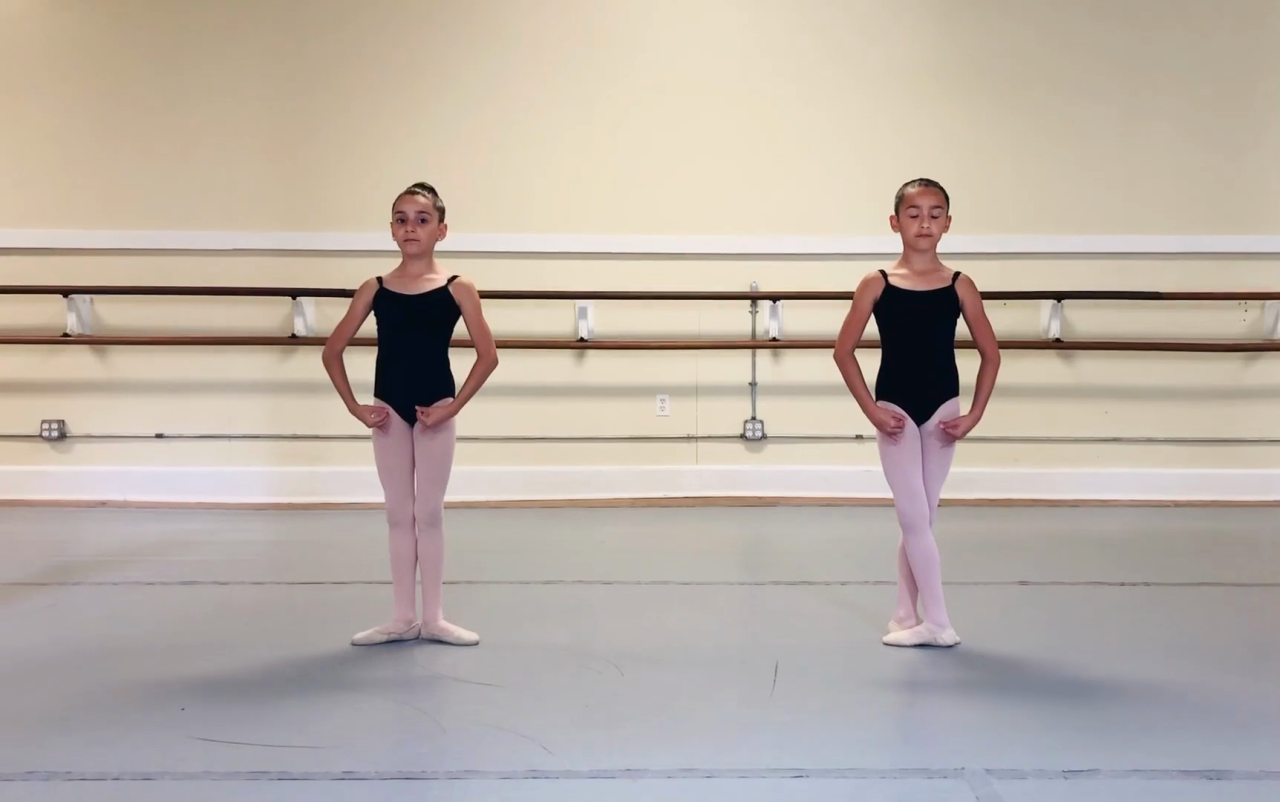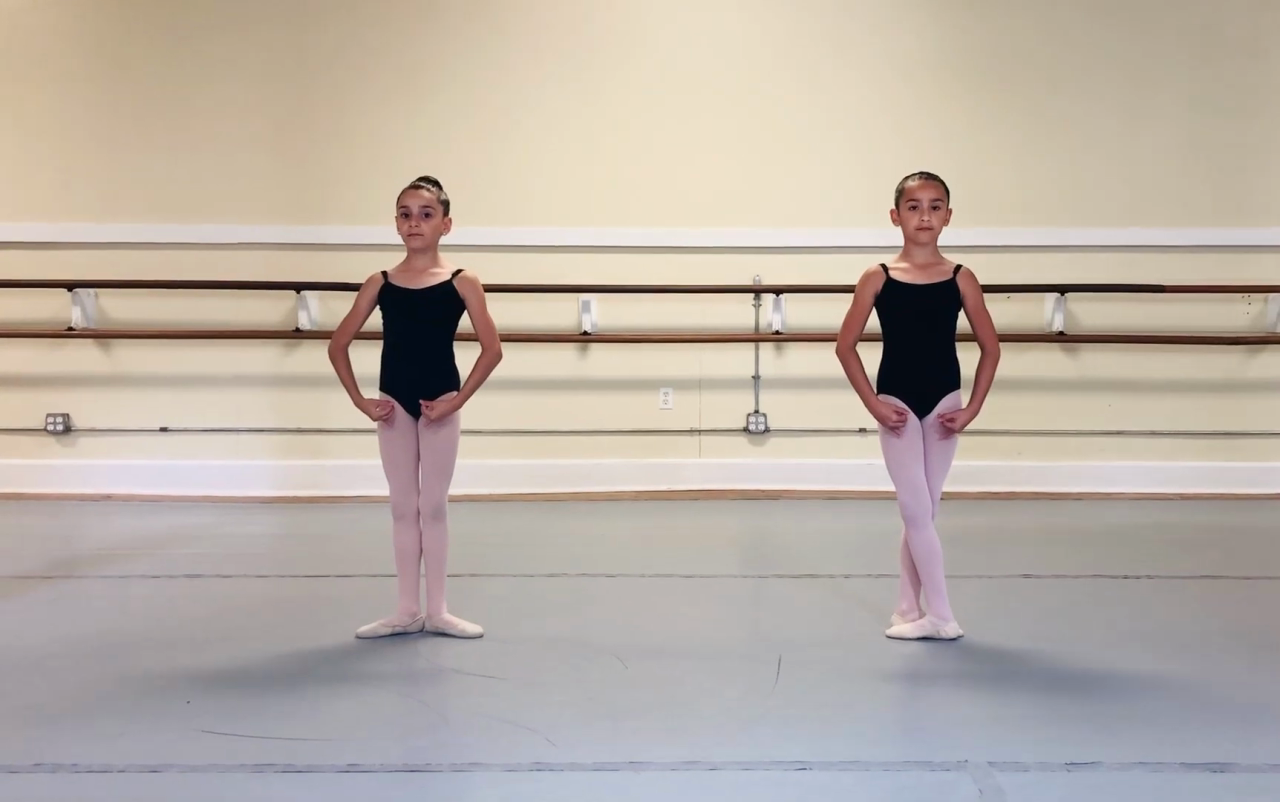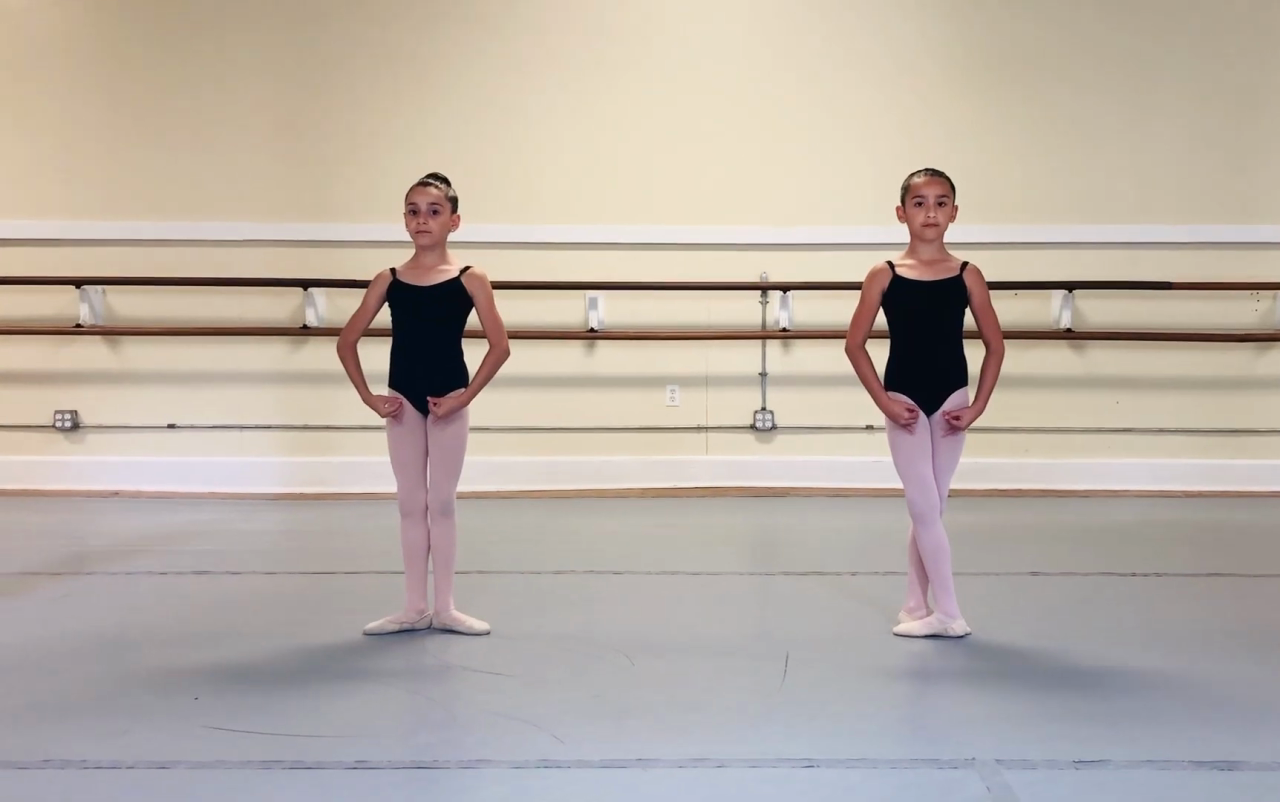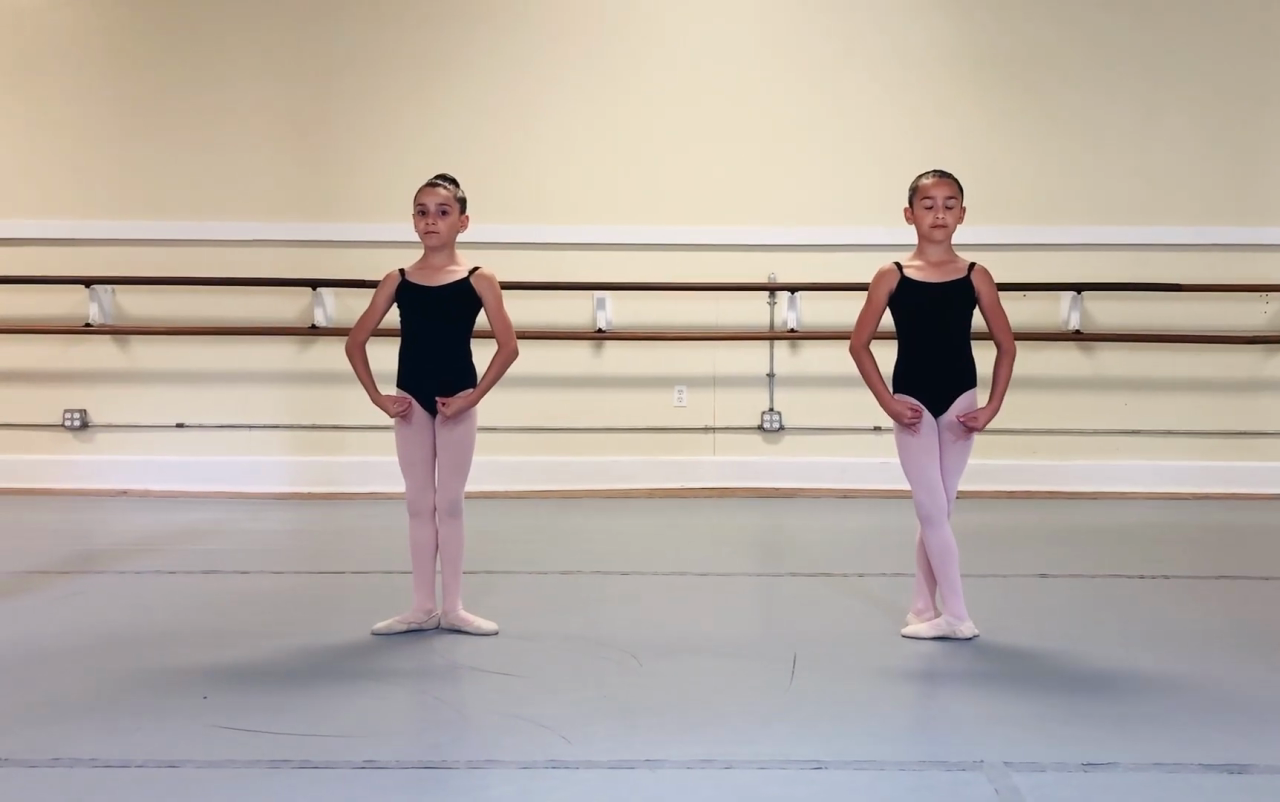
dt=0.3s
person 1, frame 1
left shoulder: (960, 285)
right shoulder: (877, 284)
left elbow: (990, 354)
right elbow: (844, 350)
left wrist: (975, 414)
right wrist: (870, 410)
left hip: (941, 409)
right hip: (896, 409)
left knee: (920, 520)
right knee: (914, 518)
left ankle: (905, 617)
right ankle: (936, 622)
person 1, frame 2
left shoulder: (961, 278)
right shoulder: (877, 278)
left elbow: (990, 347)
right elbow: (846, 345)
left wrist: (972, 407)
right wrist: (873, 404)
left hip: (943, 402)
right hip: (897, 402)
left knee: (923, 513)
right knee: (916, 511)
left ankle: (907, 610)
right ankle: (940, 615)
person 1, frame 3
left shoulder: (967, 275)
right shoulder: (884, 275)
left elbow: (994, 345)
right elbow: (855, 344)
left wrist: (978, 405)
right wrist: (884, 402)
left hip: (951, 399)
right hip: (905, 401)
left knee: (931, 510)
right knee: (924, 509)
left ankle: (916, 607)
right ankle: (947, 613)
person 1, frame 4
left shoulder: (975, 276)
right shoulder: (891, 276)
left elbow: (1006, 345)
right elbow: (859, 343)
left wrist: (993, 405)
right wrist: (887, 402)
left hip: (960, 401)
right hip: (912, 402)
left knee: (939, 512)
right knee: (931, 510)
left ankle: (923, 609)
right ankle: (955, 614)
person 2, frame 1
left shoulder: (457, 288)
right shoulder: (375, 289)
left elbow: (488, 355)
right elbow: (332, 351)
left wrist: (454, 406)
right wrist: (355, 407)
left hip: (435, 411)
right hip: (389, 411)
left knee: (430, 514)
right knee: (399, 514)
left ankle: (432, 617)
right ankle: (403, 617)
person 2, frame 2
left shoulder: (462, 282)
right shoulder: (380, 284)
left elbow: (492, 349)
right elbow: (338, 345)
left wrist: (459, 400)
right wrist: (360, 401)
left hip: (439, 404)
right hip: (393, 405)
left knee: (434, 507)
right knee: (403, 507)
left ankle: (437, 610)
right ankle: (408, 610)
person 2, frame 3
left shoulder: (470, 280)
right shoulder: (388, 281)
left elbow: (500, 346)
right elbow: (346, 342)
left wrist: (466, 396)
right wrist: (369, 397)
left hip: (449, 402)
right hip: (403, 401)
left knee: (442, 503)
right knee: (411, 504)
left ankle: (444, 607)
right ankle: (415, 606)
person 2, frame 4
left shoulder: (479, 280)
right shoulder: (397, 281)
left elbow: (508, 346)
right elbow: (355, 342)
left wrist: (475, 396)
right wrist: (377, 397)
left hip: (456, 401)
right hip: (411, 402)
left knee: (450, 503)
right knee: (419, 504)
left ankle: (452, 607)
right ankle: (423, 606)
